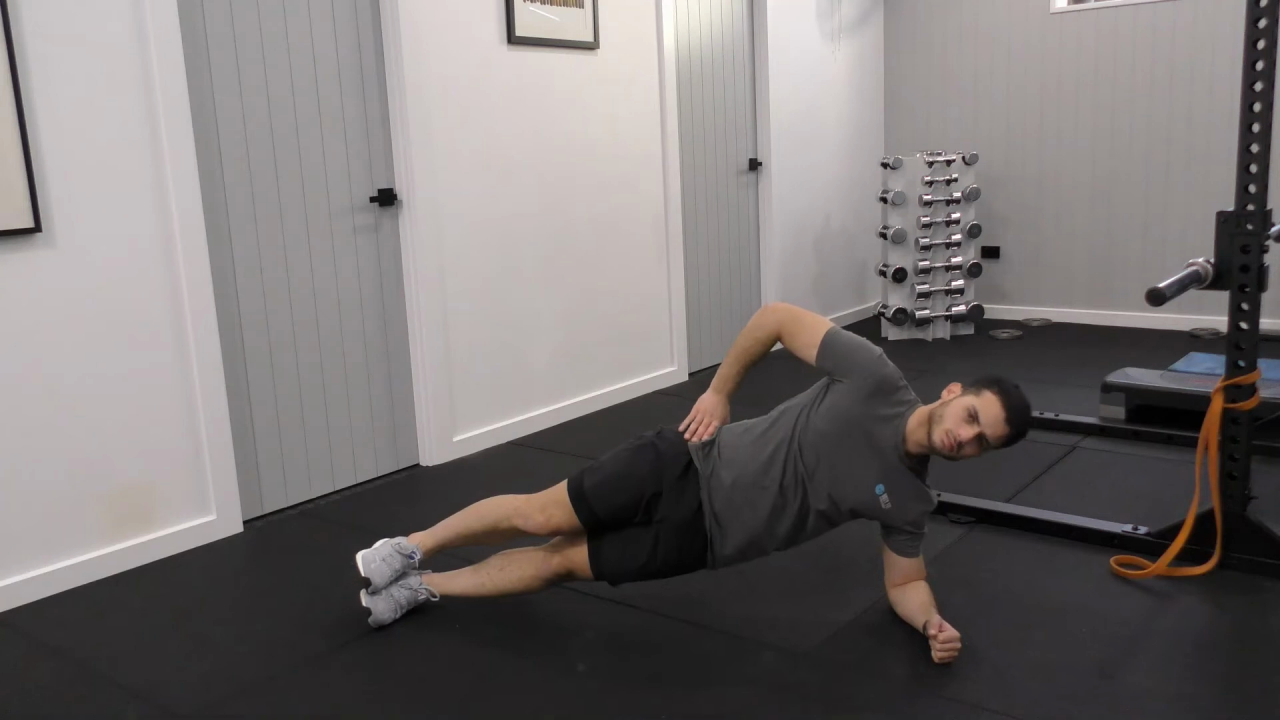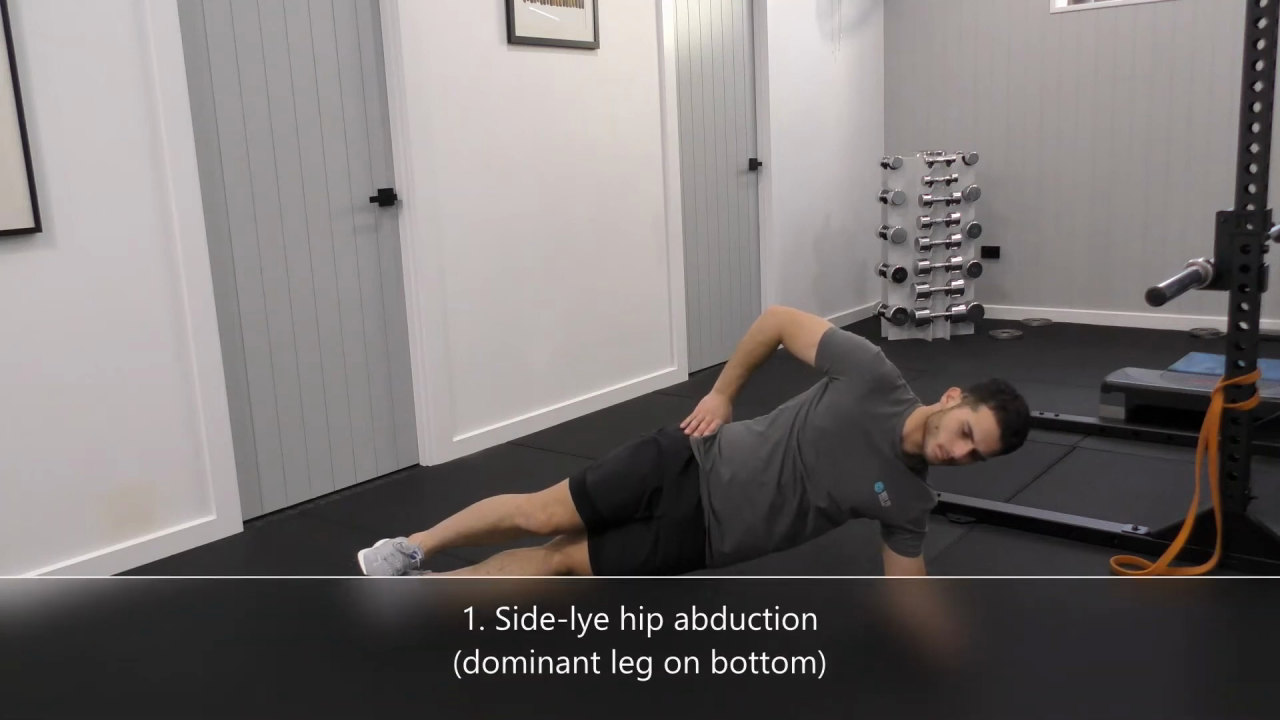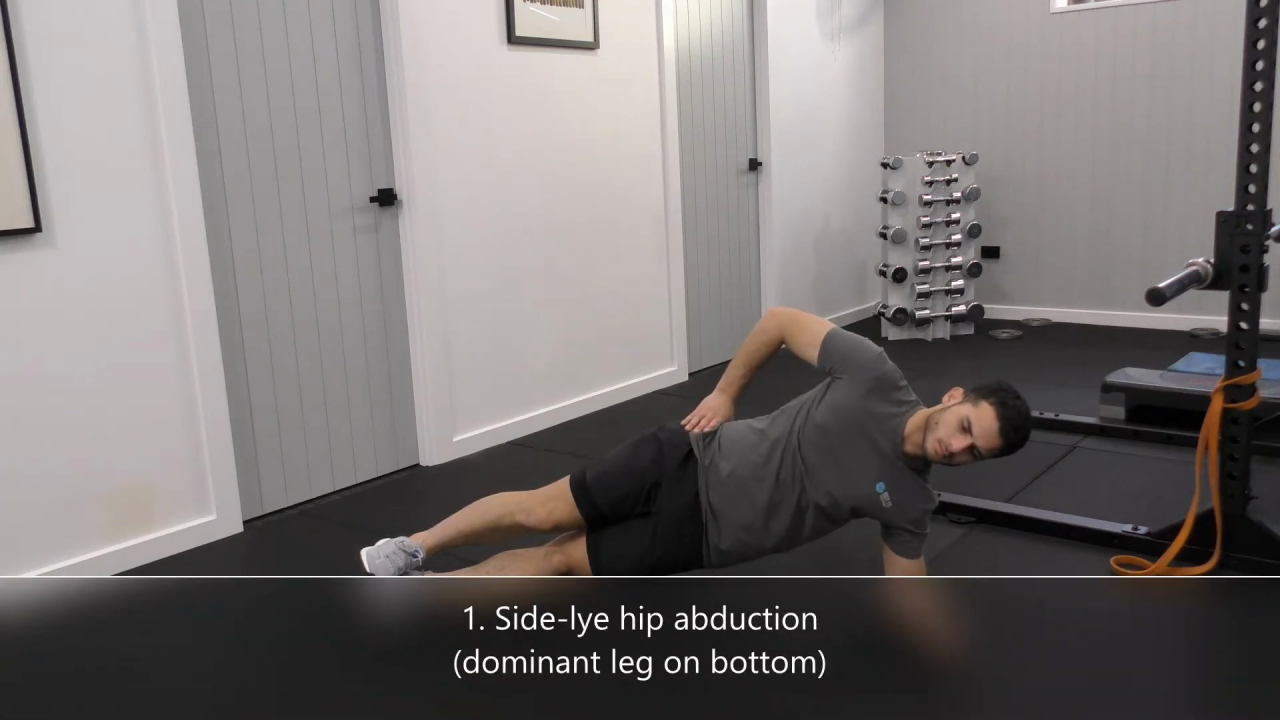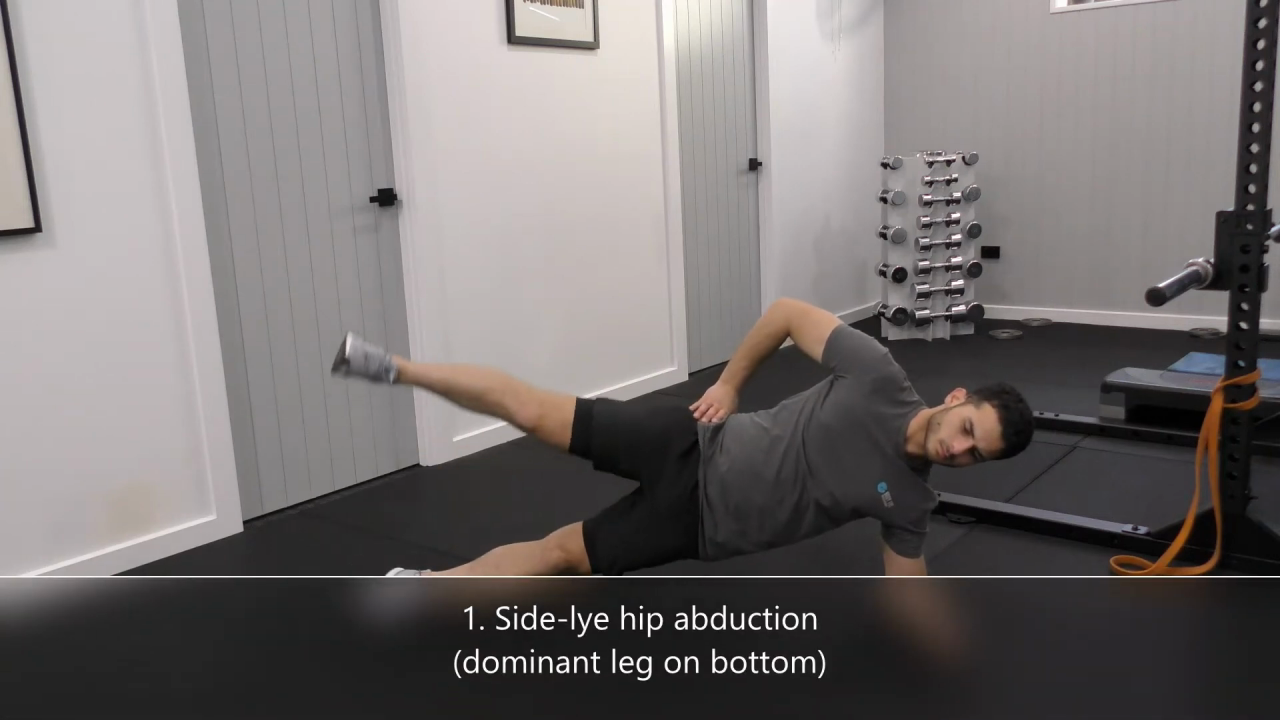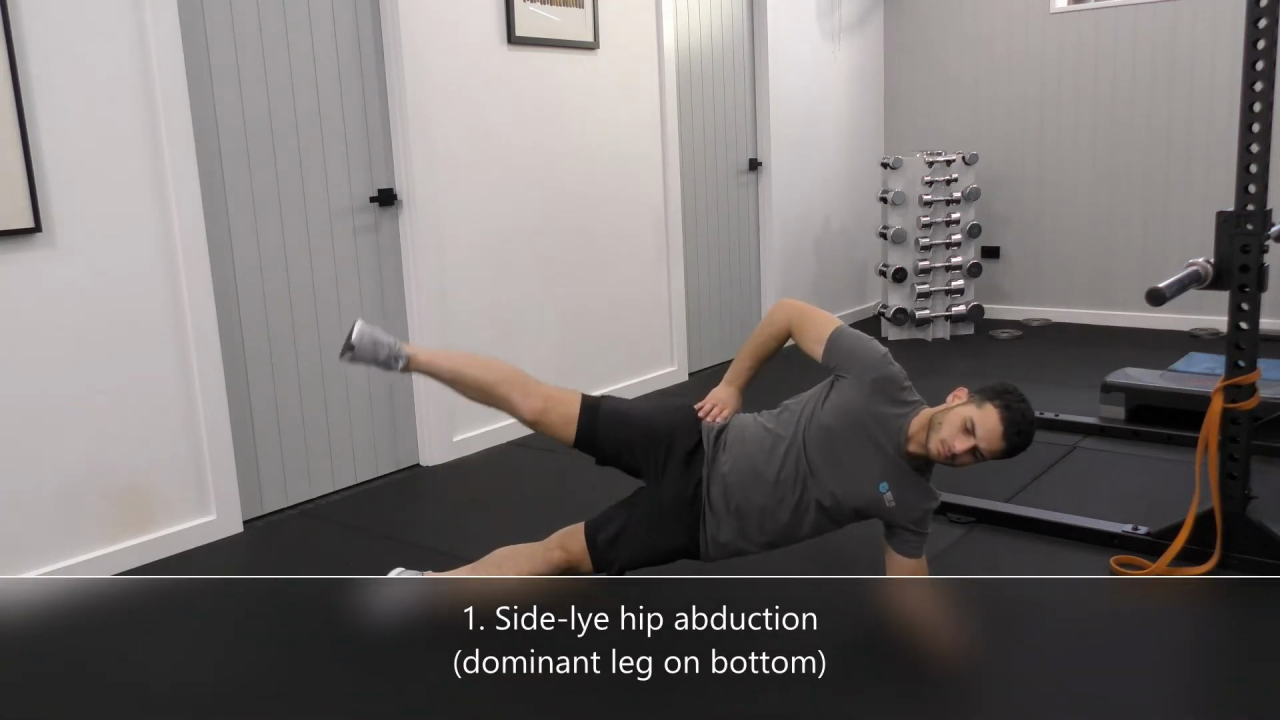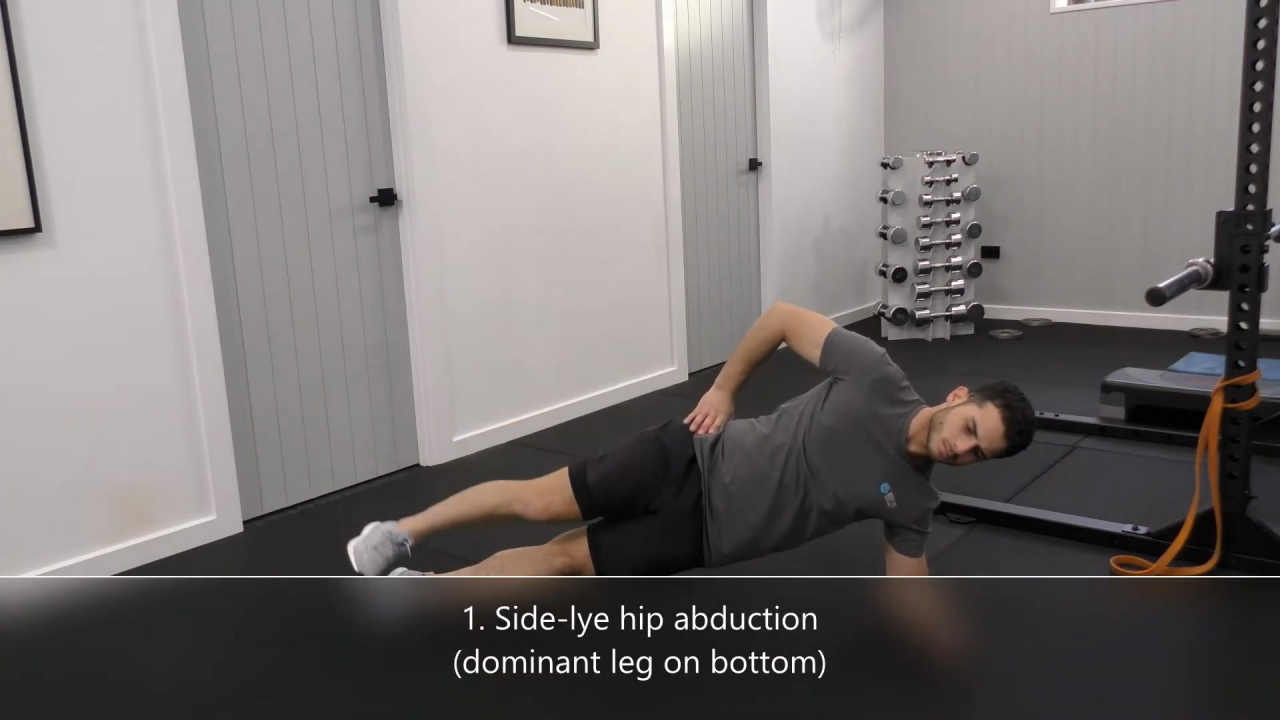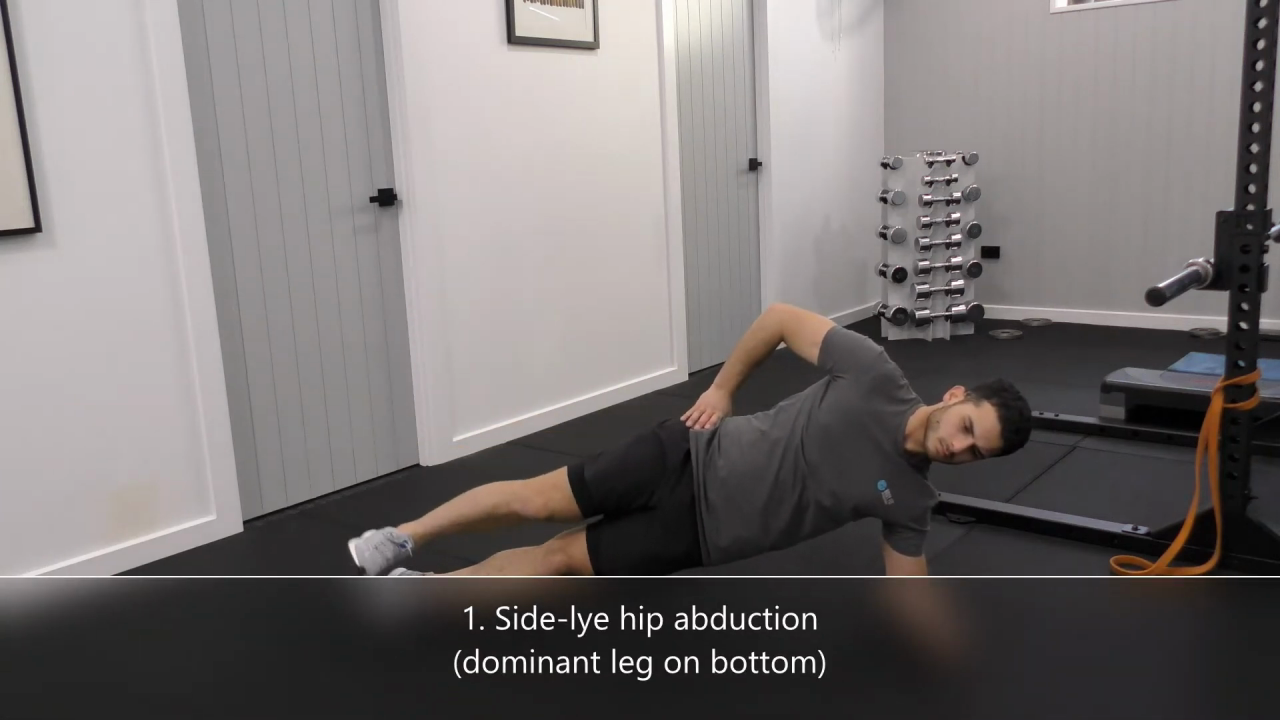
dt=0.7s
person 1, frame 1
left shoulder: (908, 500)
right shoulder: (875, 377)
left elbow: (905, 583)
right elbow: (778, 317)
left wrist: (935, 625)
right wrist: (717, 392)
left hip: (703, 535)
right hip: (692, 468)
left knee: (560, 562)
right knee: (542, 517)
left ankle: (420, 589)
right ankle: (411, 547)
person 1, frame 2
left shoulder: (910, 498)
right shoulder: (873, 374)
left elbow: (904, 580)
right elbow: (778, 319)
right wrist: (721, 394)
left hip: (703, 534)
right hip: (694, 464)
left knee: (562, 560)
right knee: (541, 515)
right ankle: (411, 550)
person 1, frame 3
left shoulder: (909, 500)
right shoulder: (874, 374)
left elbow: (905, 586)
right elbow: (780, 321)
right wrist: (724, 393)
left hip: (701, 531)
right hip: (693, 461)
left knee: (564, 557)
right knee: (541, 512)
right ankle: (415, 548)
person 1, frame 4
left shoulder: (910, 501)
right shoulder: (879, 375)
right elbow: (788, 310)
right wrist: (728, 383)
left hip: (699, 522)
right hip: (694, 448)
left knee: (560, 552)
right knee: (529, 405)
right ankle: (395, 367)
person 1, frame 5
left shoulder: (913, 500)
right shoulder: (880, 377)
left elbow: (906, 587)
right elbow: (790, 312)
right wrist: (732, 385)
left hip: (701, 522)
right hip: (697, 448)
left knee: (561, 554)
right knee: (535, 402)
right ankle: (401, 355)
person 1, frame 6
left shoulder: (913, 500)
right shoulder: (876, 375)
left elbow: (908, 585)
right elbow: (783, 317)
right wrist: (723, 389)
left hip: (706, 534)
right hip: (698, 461)
left knee: (566, 557)
right knee: (539, 501)
right ankle: (402, 534)
person 1, frame 7
left shoulder: (911, 498)
right shoulder: (875, 376)
left elbow: (908, 587)
right elbow: (781, 317)
right wrist: (722, 388)
left hip: (701, 530)
right hip: (693, 459)
left knee: (564, 558)
right knee: (538, 499)
right ankle: (403, 539)
